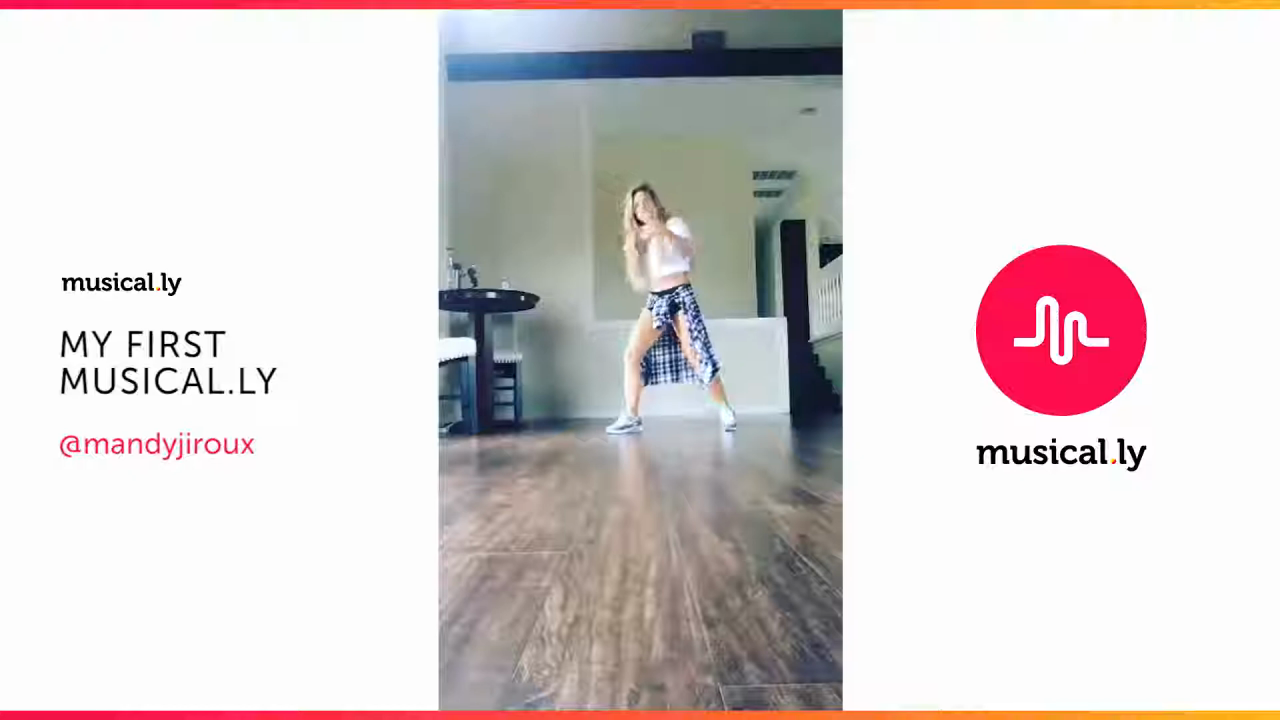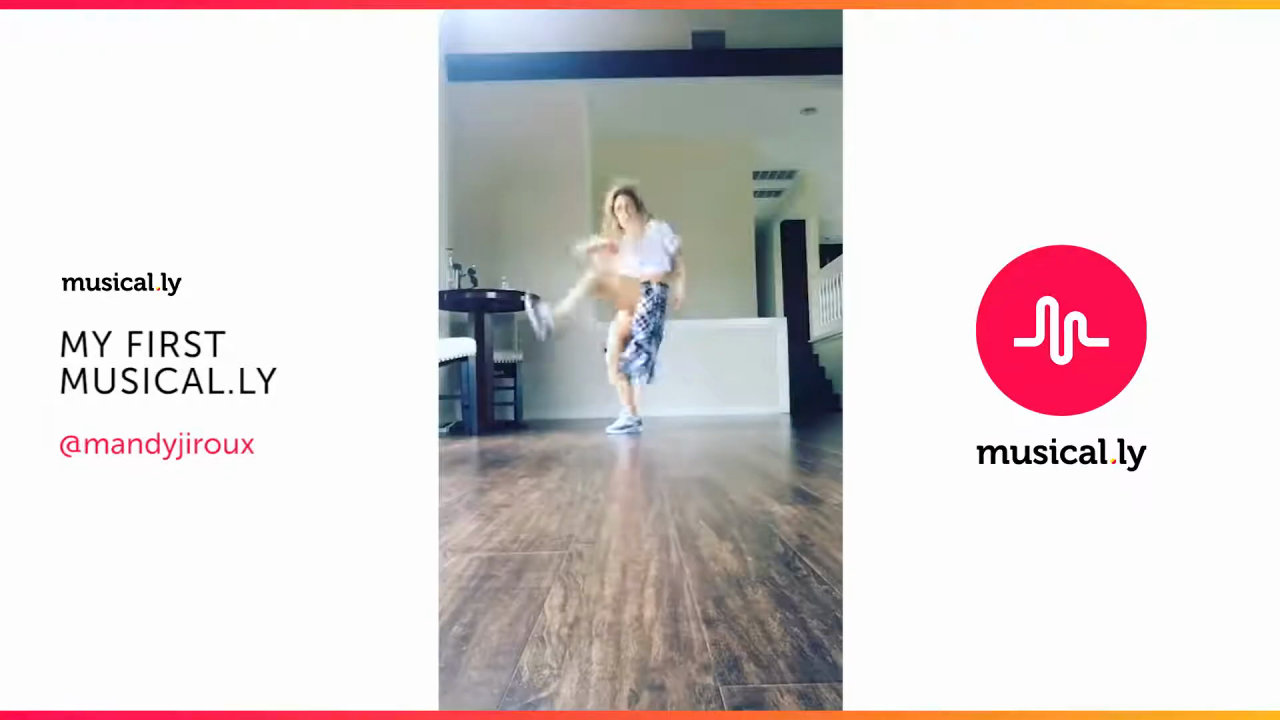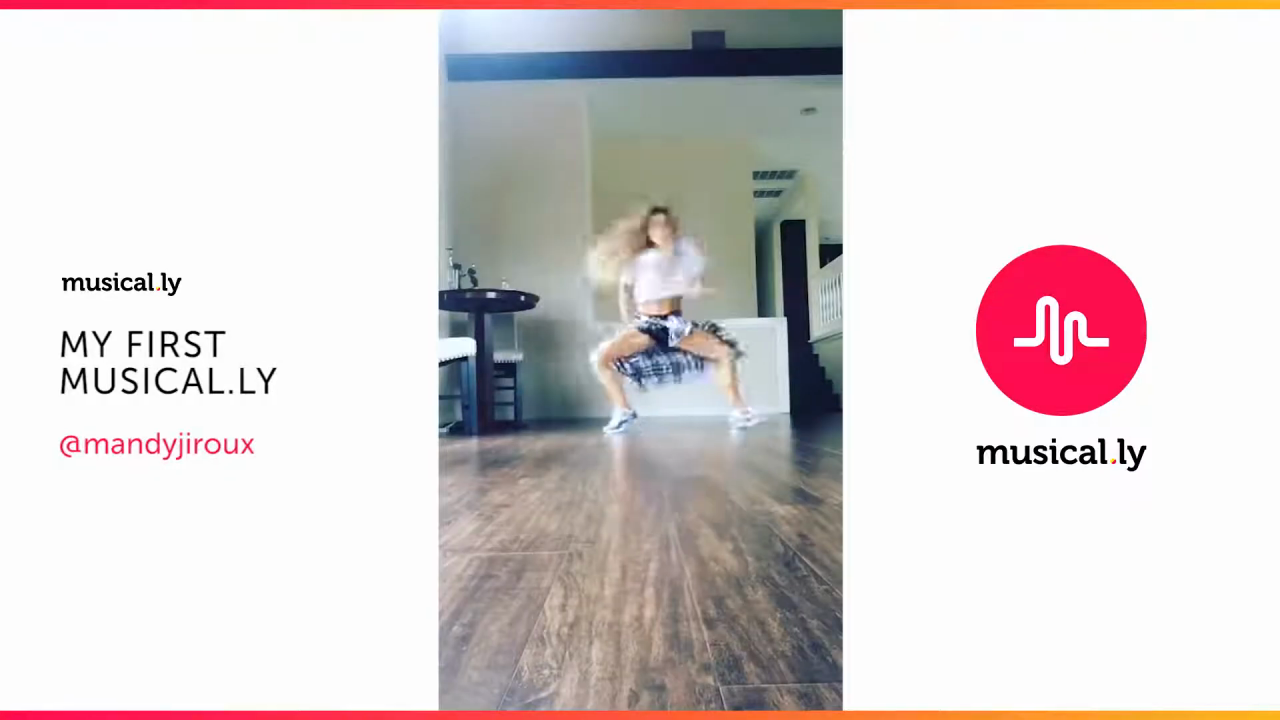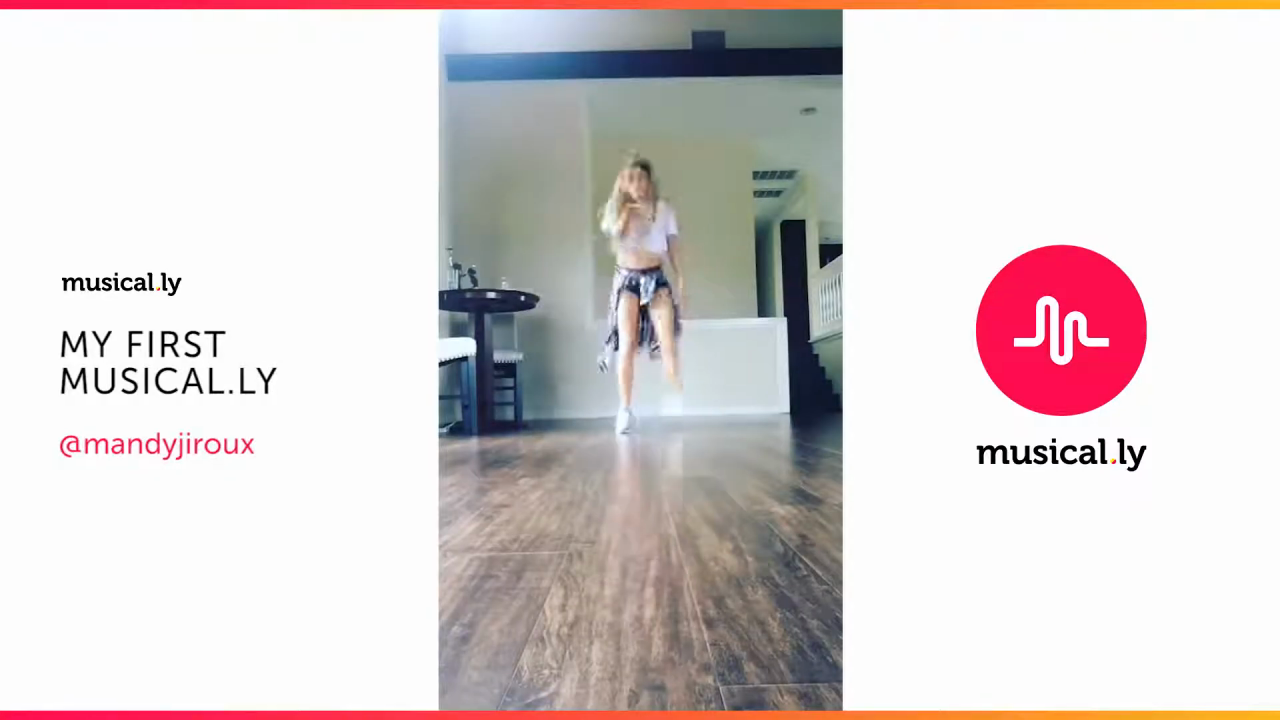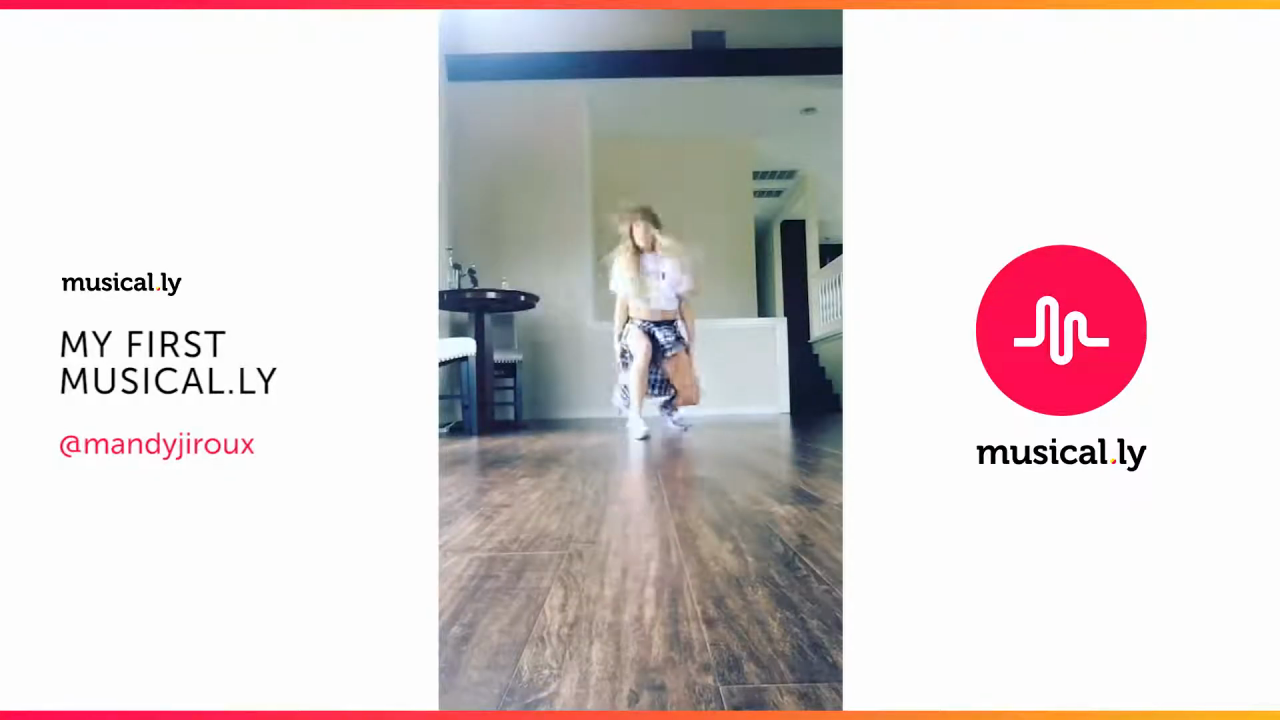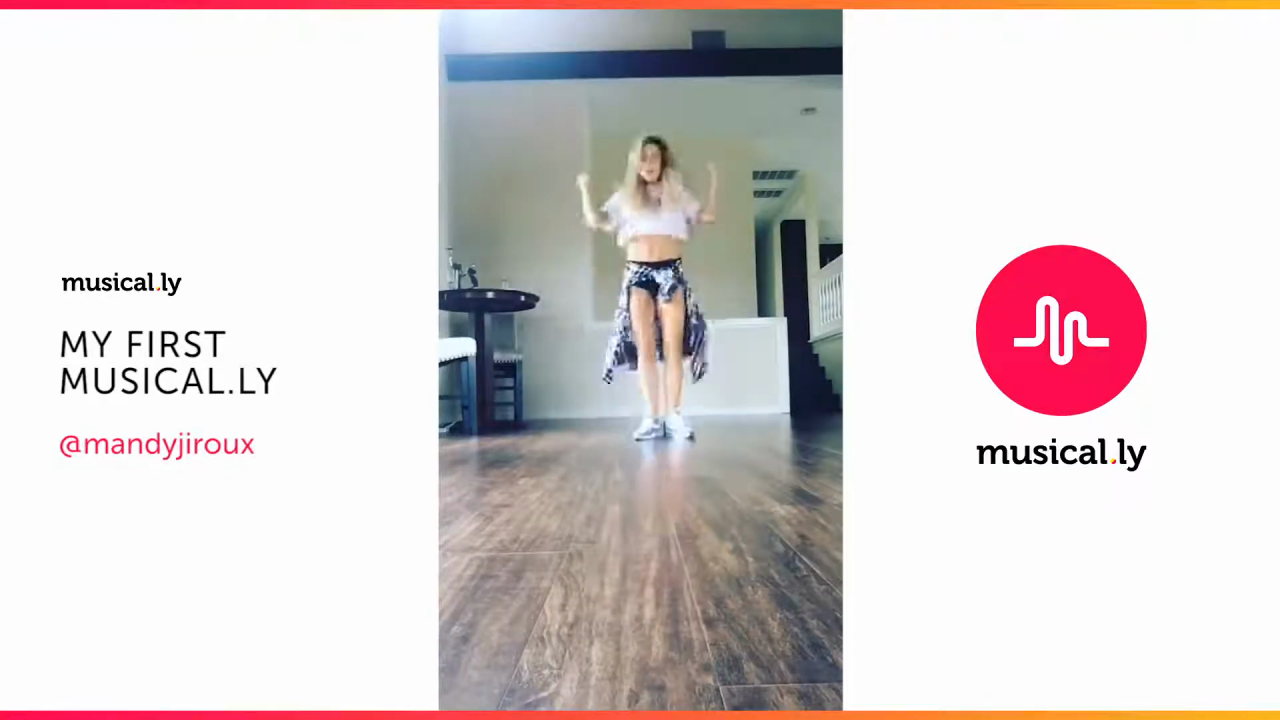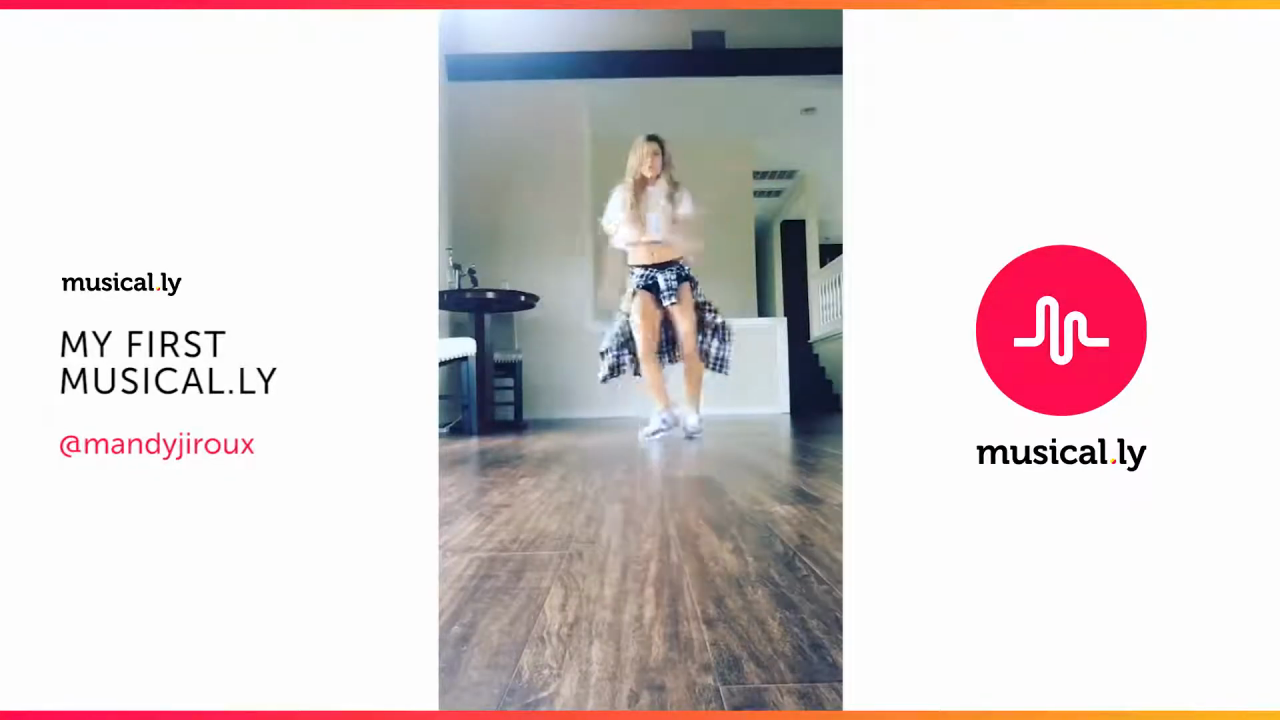
dt=0.7s
person 1, frame 1
left shoulder: (674, 224)
right shoulder: (639, 237)
left elbow: (688, 248)
left wrist: (667, 234)
left hip: (680, 296)
right hip: (655, 300)
left knee: (695, 356)
right knee: (632, 354)
left ankle: (726, 410)
right ankle: (631, 417)
person 1, frame 2
left shoulder: (656, 228)
right shoulder: (618, 239)
left elbow: (677, 256)
left wrist: (679, 285)
left hip: (652, 295)
right hip: (630, 298)
left knee: (594, 278)
right knee: (613, 357)
left ankle: (551, 316)
right ankle: (630, 416)
person 1, frame 3
left shoulder: (684, 248)
right shoulder: (636, 257)
left elbow: (696, 280)
right elbow: (625, 290)
right wrist: (628, 321)
left hip: (675, 321)
right hip: (644, 323)
left knee: (724, 352)
right knee: (600, 357)
left ankle: (738, 411)
right ankle: (623, 411)
person 1, frame 4
left shoulder: (663, 208)
right shoulder: (616, 208)
left elbow: (672, 246)
right elbow: (617, 233)
left wrist: (680, 279)
right wrist: (629, 209)
left hip: (655, 277)
right hip: (626, 278)
left knee: (666, 338)
right knee: (626, 342)
left ankle: (677, 396)
right ankle: (625, 409)
person 1, frame 5
left shoulder: (674, 260)
right shoulder: (624, 260)
left elbow: (685, 304)
right elbow: (621, 301)
left wrist: (691, 341)
right wrist: (617, 337)
left hip: (669, 329)
right hip: (638, 326)
left knee: (690, 395)
right knee: (643, 352)
left ankle: (667, 406)
right ankle: (636, 418)
person 1, frame 6
left shoulder: (678, 192)
right shoulder: (625, 196)
left elbow: (708, 216)
right elbow: (596, 223)
left wrist: (712, 182)
right wrist: (585, 190)
left hip: (671, 272)
right hip: (638, 273)
left knee: (673, 346)
right knee: (645, 347)
left ankle: (673, 415)
right ankle: (653, 418)
person 1, frame 7
left shoulder: (677, 193)
right shoulder: (623, 194)
left elbow: (687, 226)
right elbow: (612, 231)
left hip: (675, 272)
right hip: (641, 277)
left knee: (688, 344)
right knee: (645, 344)
left ankle: (693, 415)
right ankle: (665, 413)
